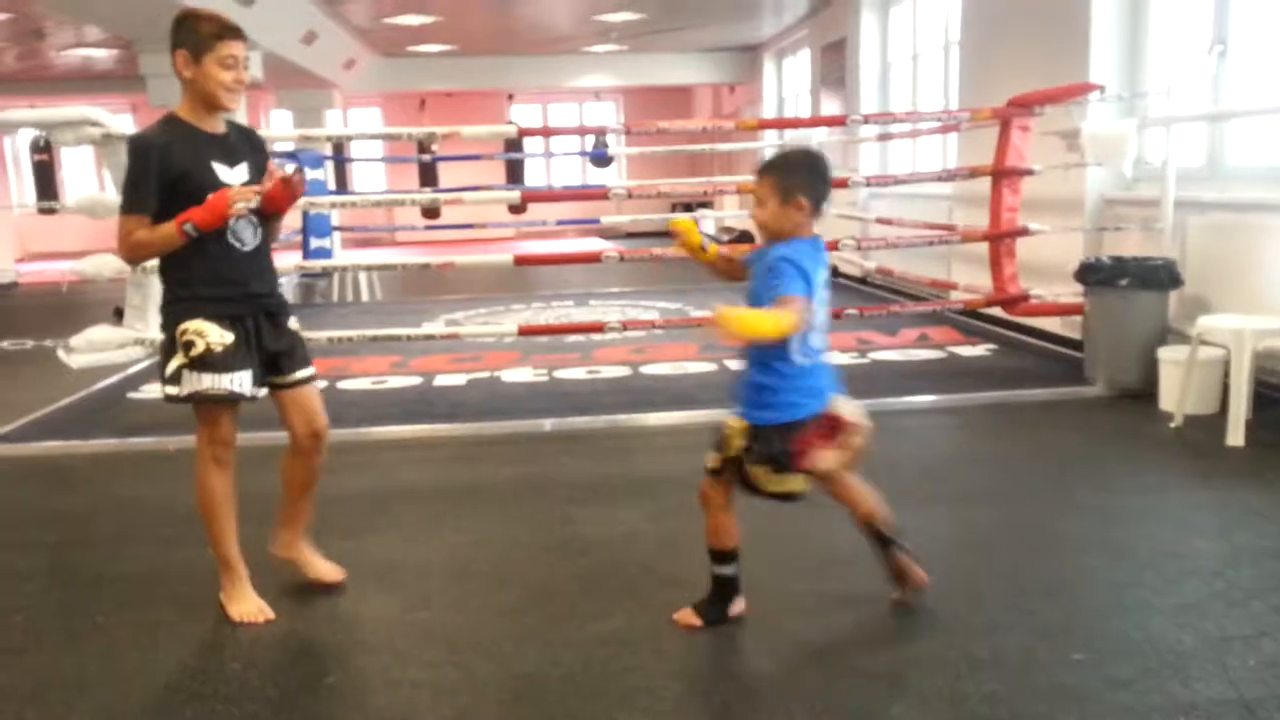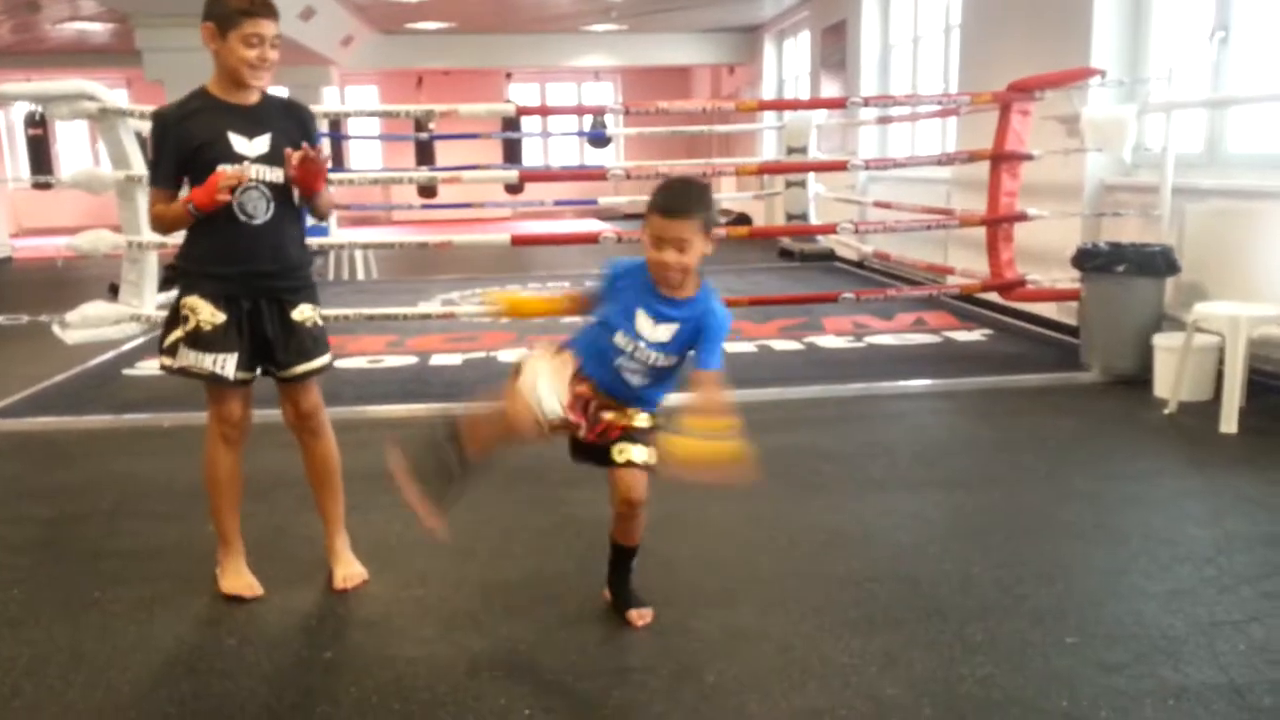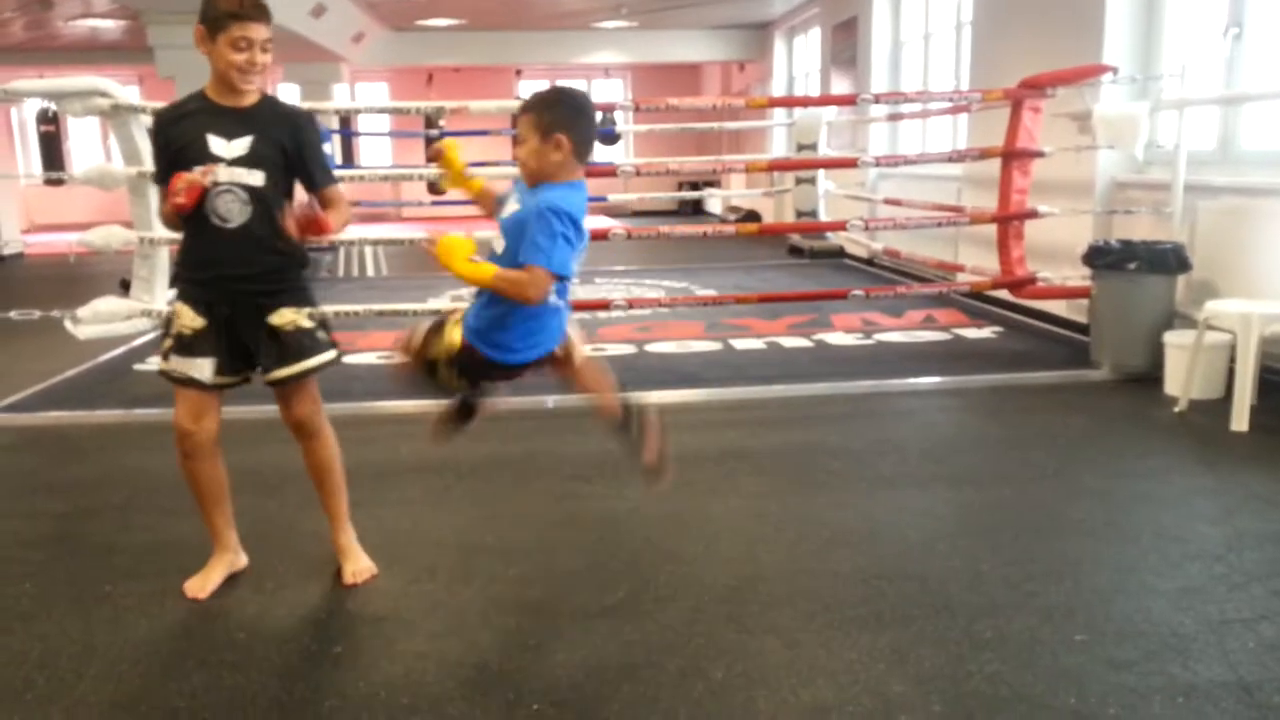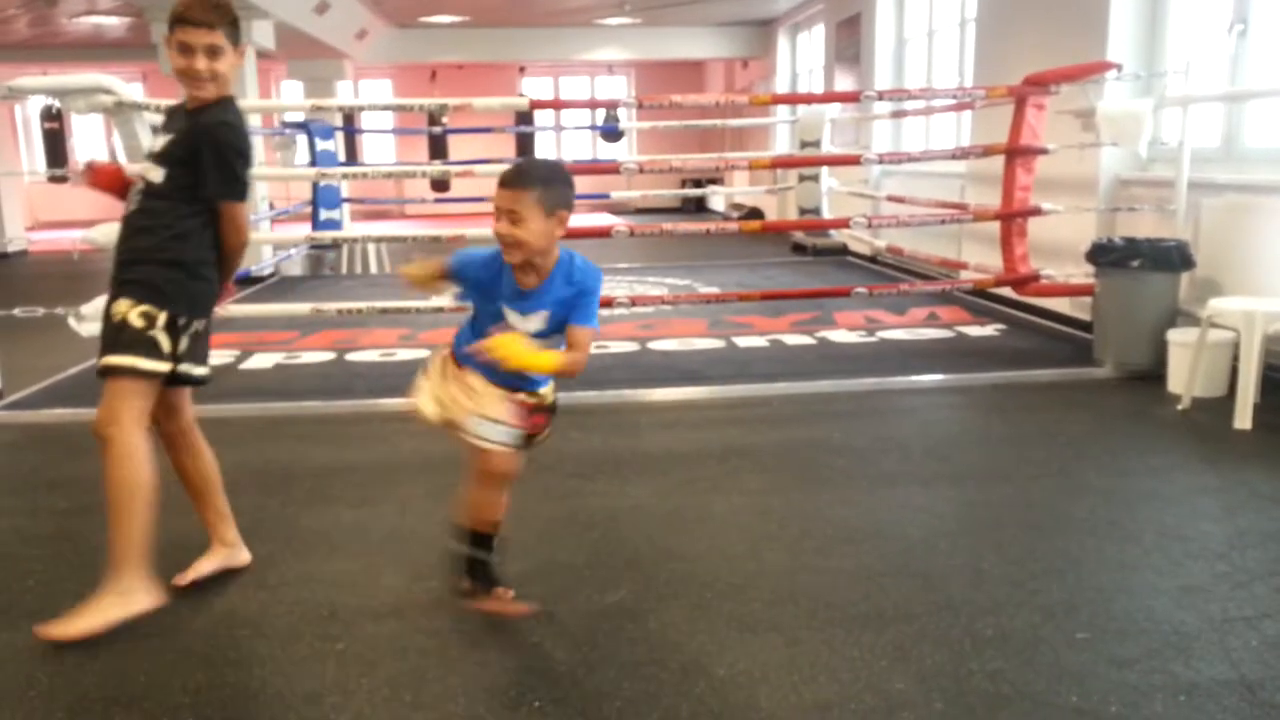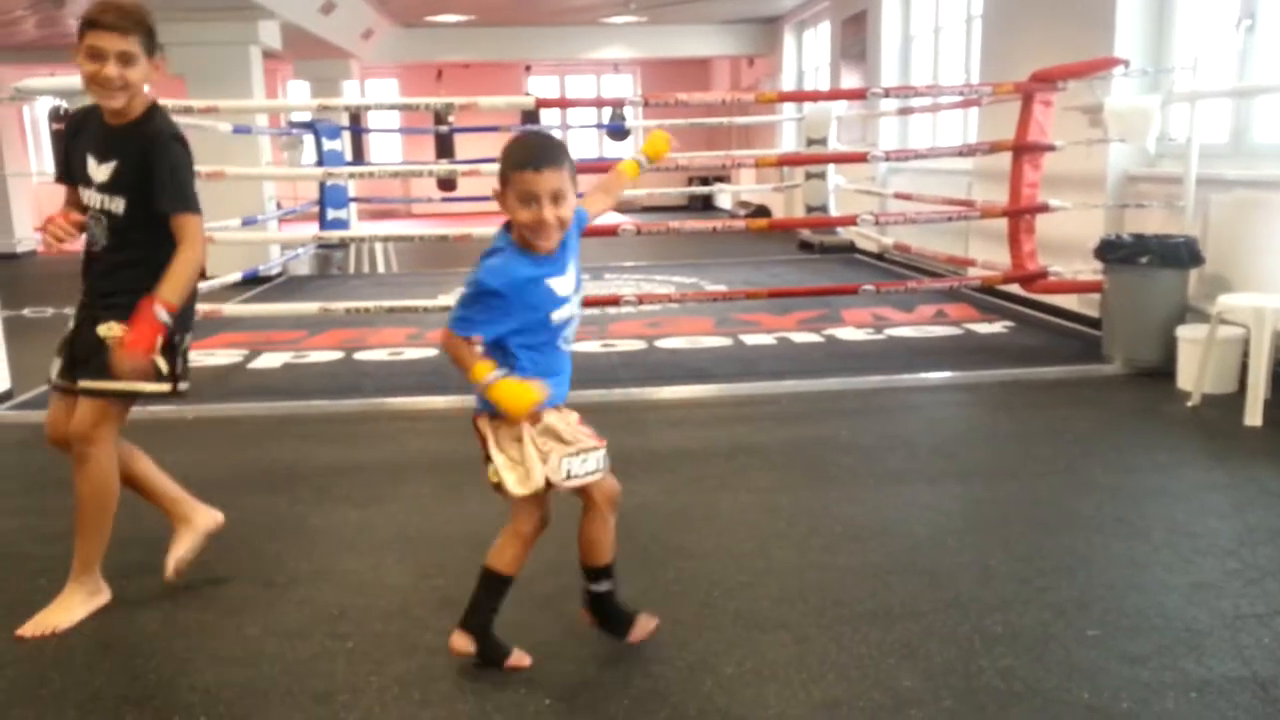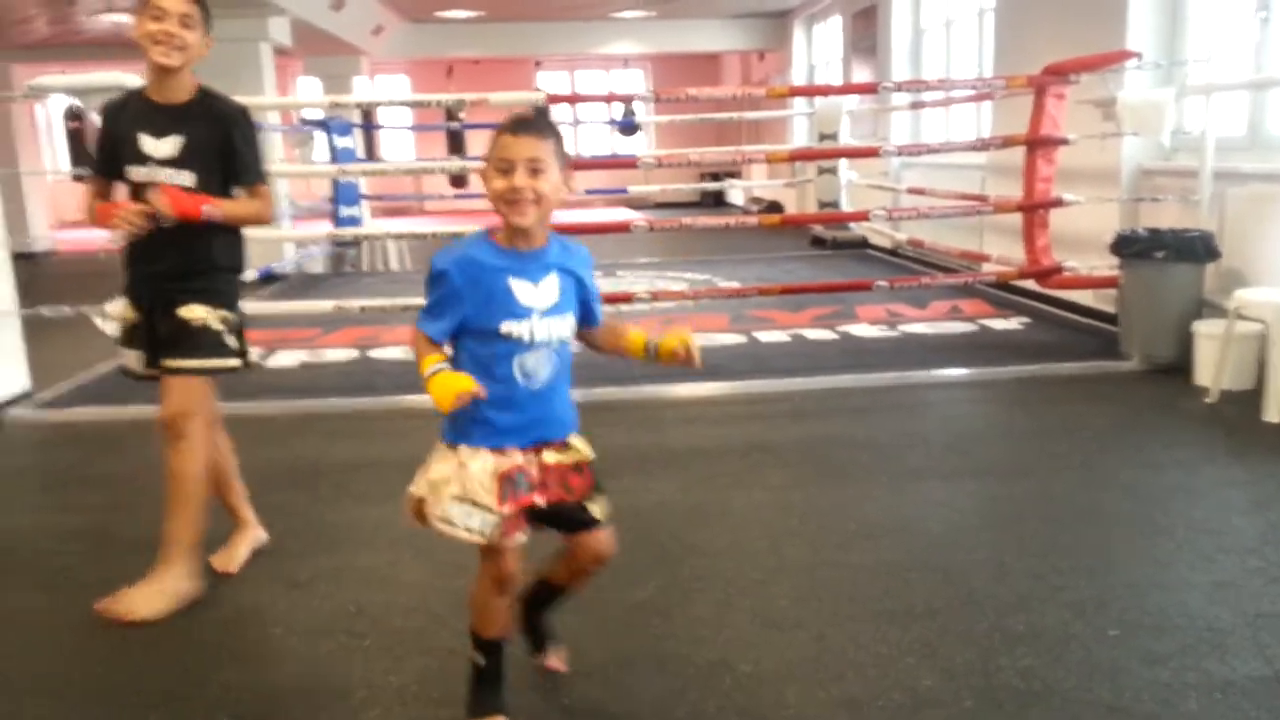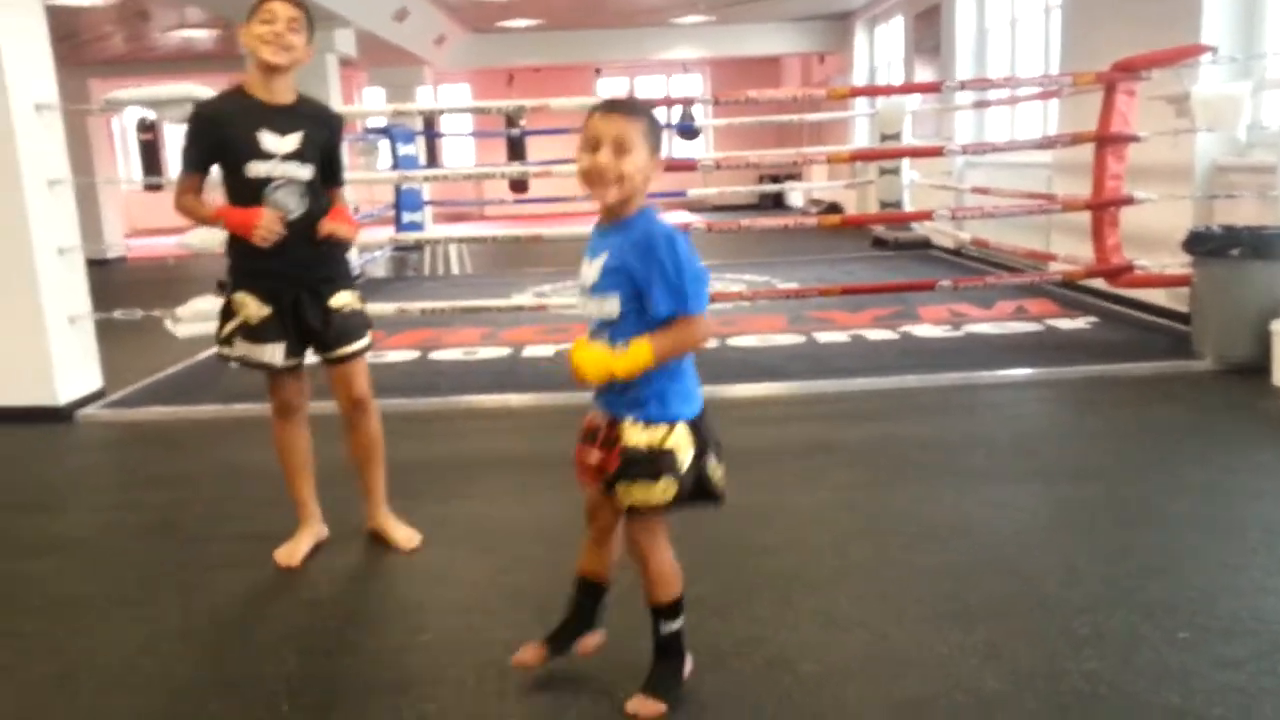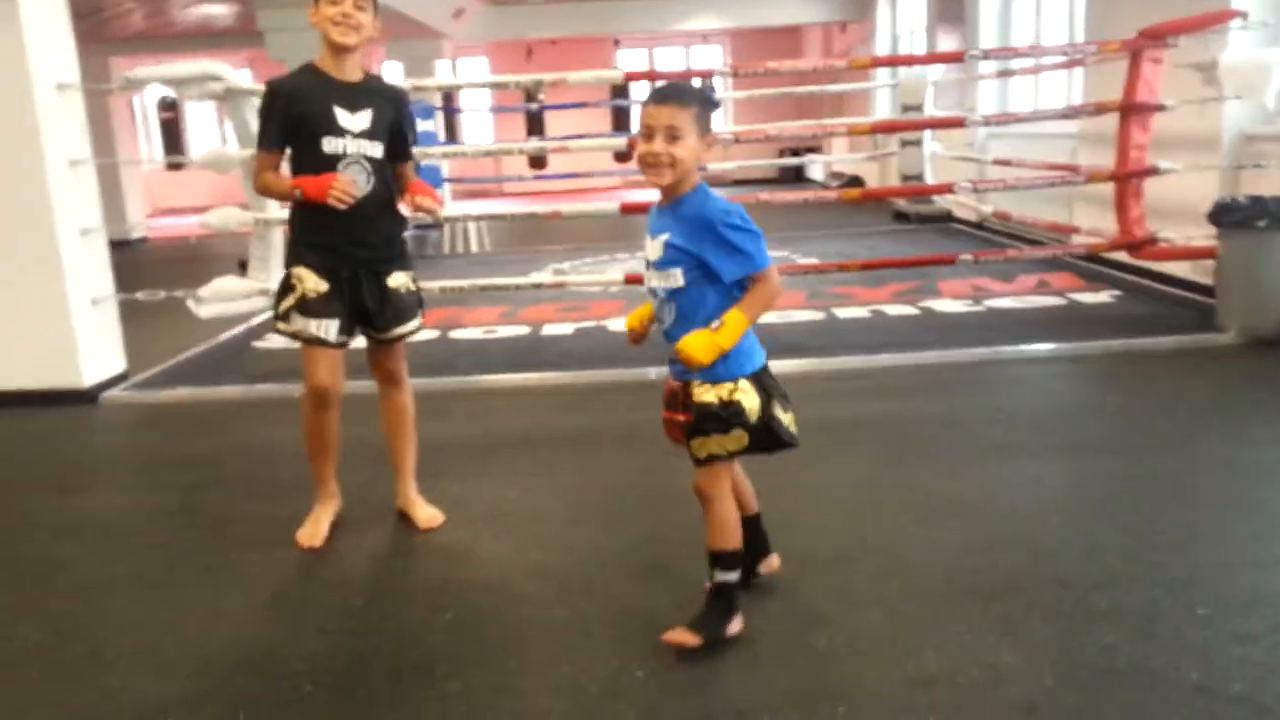
dt=0.4s
person 1, frame 1
left shoulder: (251, 144)
right shoulder: (154, 146)
right elbow: (131, 246)
left wrist: (278, 207)
right wrist: (201, 217)
left hip: (265, 305)
right hip: (202, 313)
left knee: (311, 424)
right knee: (217, 441)
left ankle: (291, 536)
right ankle: (233, 579)
person 1, frame 2
left shoulder: (294, 117)
right shoulder: (179, 120)
left elbow: (321, 209)
right elbow: (159, 218)
left wrist: (313, 185)
right wrist: (201, 201)
left hip: (288, 287)
right hip: (215, 291)
left knee: (308, 413)
right knee: (227, 419)
left ankle: (338, 543)
right ankle: (232, 553)
person 1, frame 3
left shoulder: (289, 123)
right shoulder: (173, 122)
left elbow: (335, 204)
right elbow: (173, 218)
left wrist: (316, 224)
right wrist: (179, 201)
left hip: (277, 291)
right hip: (202, 294)
left knee: (306, 416)
right knee: (192, 428)
left ankle: (344, 536)
right ankle: (226, 548)
person 1, frame 4
left shoulder: (221, 128)
right shoulder: (184, 116)
left elbow: (233, 227)
left wrist: (210, 291)
right wrist: (121, 185)
left hip: (166, 288)
right hip: (143, 286)
left knee: (118, 419)
right knee: (172, 418)
left ankle: (130, 582)
right ankle: (226, 541)
person 1, frame 5
left shoulder: (162, 141)
right shoulder: (78, 126)
left elbow: (193, 244)
left wrist: (152, 321)
right wrist: (61, 223)
left hip: (144, 304)
right hip: (100, 303)
left knee: (90, 430)
right knee: (63, 430)
left ankle: (86, 582)
right ankle: (190, 513)
person 1, frame 6
left shoulder: (226, 119)
right shoulder: (118, 115)
left elbow: (261, 205)
right elbow: (95, 202)
left wrist: (197, 206)
right wrist: (115, 214)
left hip: (205, 283)
right hip: (147, 286)
left knee: (184, 417)
right knee: (195, 417)
left ankle: (174, 569)
right ankle: (246, 523)
person 1, frame 7
left shoulder: (322, 120)
right shoulder: (216, 114)
right elbow: (186, 199)
left wrist: (341, 219)
right wrist: (236, 219)
left hip: (326, 275)
right hip: (260, 281)
left knee: (357, 395)
right knee: (286, 401)
left ankle: (380, 512)
right ankle: (309, 520)
person 1, frame 8
left shoulder: (391, 99)
right shoulder: (289, 90)
right elbow: (263, 178)
left wrist: (419, 192)
right wrist: (309, 187)
left hip: (383, 254)
right hip: (318, 257)
left knee: (392, 372)
right knee: (322, 385)
left ankle: (407, 490)
right ankle: (326, 495)
person 2, frame 1
left shoulder: (787, 260)
right shoulder: (805, 251)
left elbow: (790, 315)
right elbow: (744, 264)
left wrist: (742, 326)
right wrist: (701, 247)
left hip: (779, 416)
right hip: (820, 402)
left knee: (714, 493)
right knee: (840, 480)
left ankle: (722, 601)
right ankle: (897, 559)
person 2, frame 2
left shoulder: (710, 316)
right shoulder: (630, 274)
left elbow: (709, 388)
right elbow: (588, 301)
left wrist: (716, 425)
right wrist: (523, 304)
left hip: (630, 407)
right hip: (579, 372)
left knee: (633, 494)
right knee: (523, 417)
left ankle: (620, 587)
right ankle: (431, 470)
person 2, frame 3
left shoulder: (546, 211)
right shoulder: (567, 194)
left elbow: (534, 289)
right elbow: (509, 206)
left wrist: (466, 269)
right wrist: (466, 178)
left hip: (494, 344)
right hip: (542, 336)
left knee: (416, 345)
right knee: (574, 363)
right ankle: (632, 420)
person 2, frame 4
left shoulder: (581, 276)
right shoulder: (484, 263)
left elbow: (577, 357)
right elbow: (446, 270)
left wrist: (530, 358)
right wrist: (425, 272)
left hip: (528, 387)
right hip: (473, 375)
left knee: (497, 474)
right knee: (498, 467)
left ankle: (477, 577)
right ankle: (477, 569)
person 2, frame 5
left shoulder: (561, 232)
right shoulder: (502, 277)
left elbow: (595, 203)
right elbow: (456, 339)
left wrist: (640, 160)
right wrist: (496, 385)
left hip: (547, 406)
right hip: (523, 412)
left knee: (531, 518)
right knee: (603, 495)
left ankle: (476, 629)
right ankle: (605, 608)
person 2, frame 6
left shoulder: (573, 263)
right shoulder: (459, 267)
left elbow: (596, 332)
right elbow: (428, 340)
left wrist: (661, 345)
right wrist: (439, 379)
left hip: (555, 440)
right hip: (482, 447)
left knee: (596, 546)
right knee: (499, 569)
left ankle: (531, 612)
person 2, frame 7
left shoulder: (657, 240)
right shoulder: (601, 234)
left elbow: (691, 331)
left wrist: (615, 362)
right wrist: (586, 351)
left hip: (659, 414)
right hip: (616, 411)
left knee: (643, 535)
right knee: (601, 520)
left ankle: (672, 659)
right ankle: (577, 628)
person 2, frame 8
left shoulder: (715, 215)
right shoulder: (661, 213)
left elbow: (767, 284)
left wrist: (717, 339)
right wrist: (646, 316)
left hip: (727, 375)
right hip: (692, 372)
left knee: (710, 483)
right knee: (723, 468)
left ankle: (721, 611)
right ankle: (760, 551)
